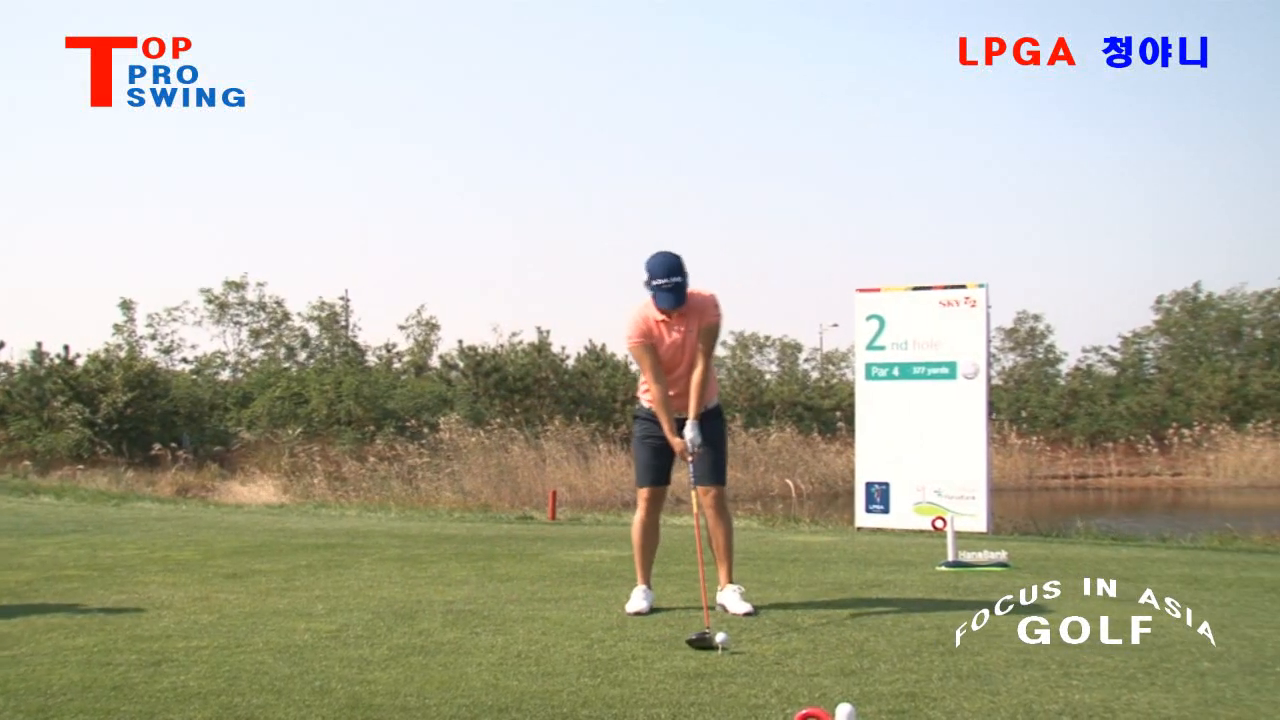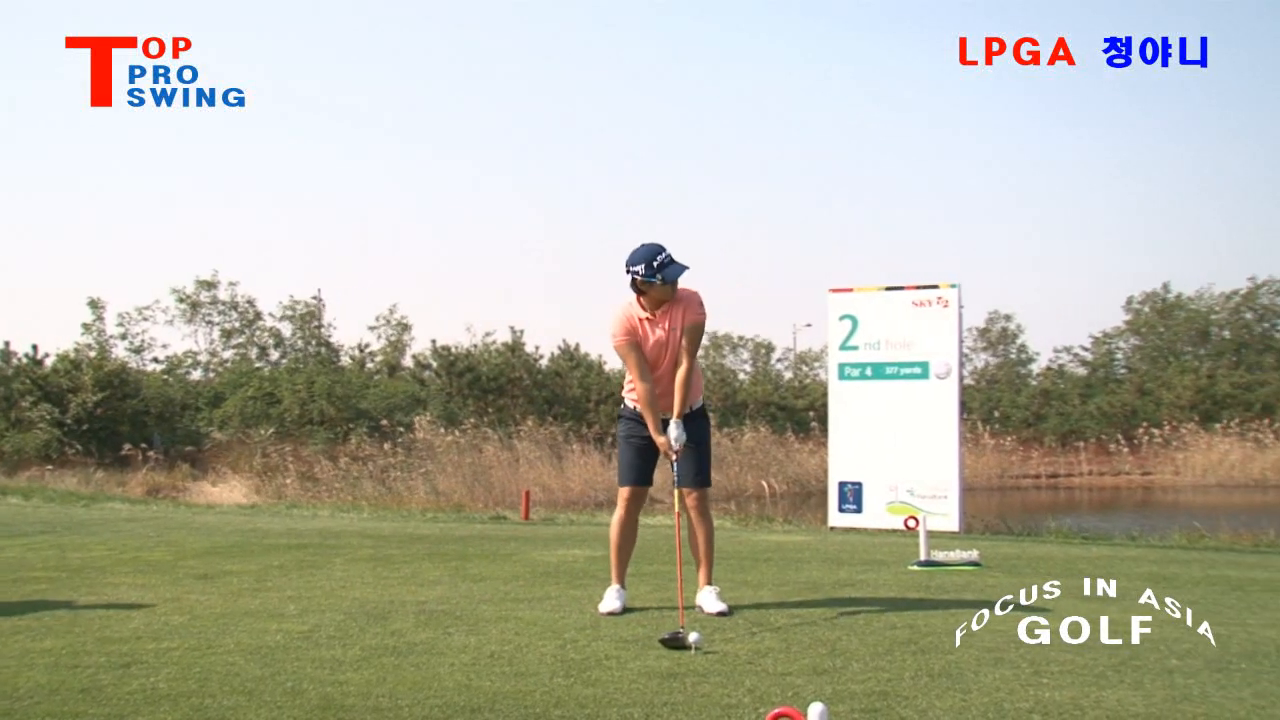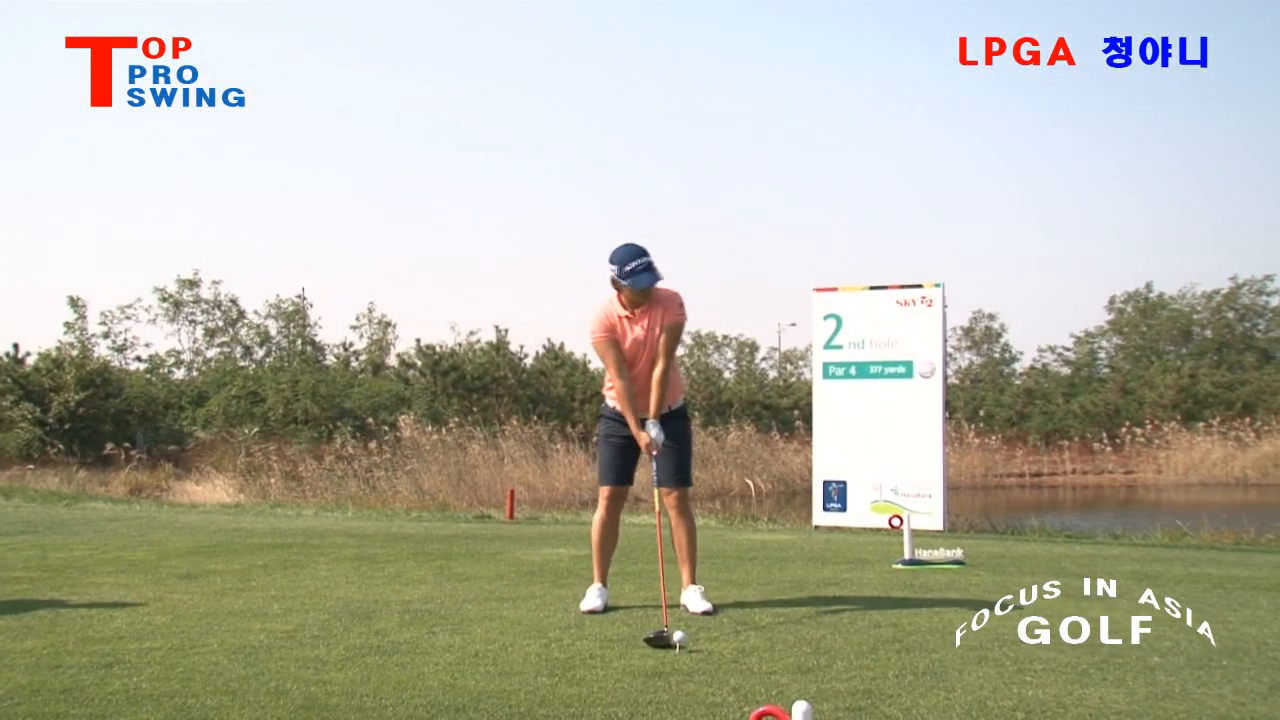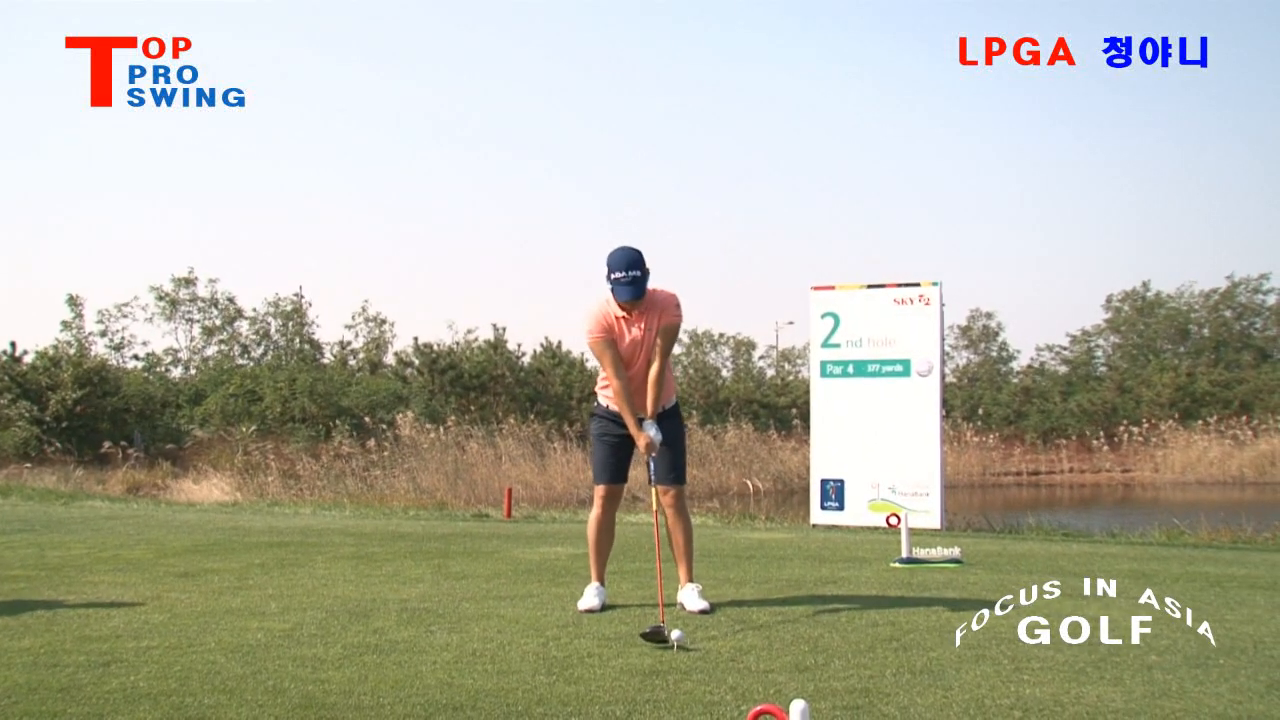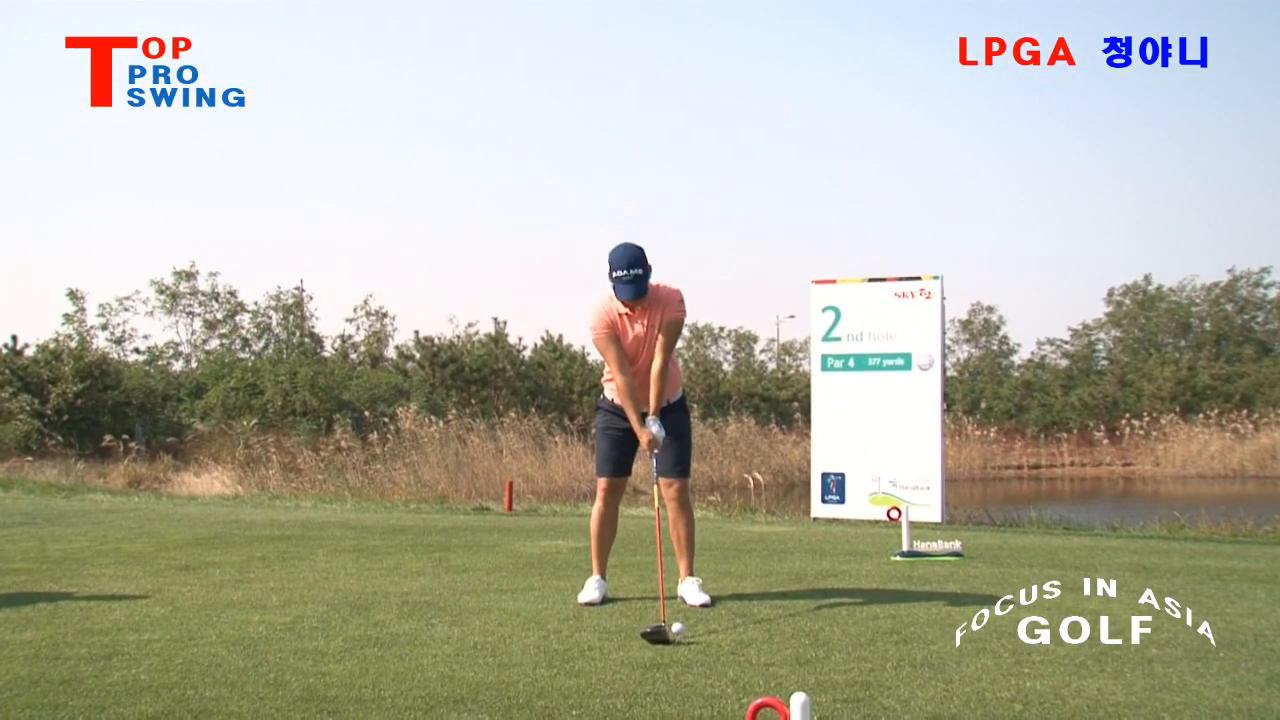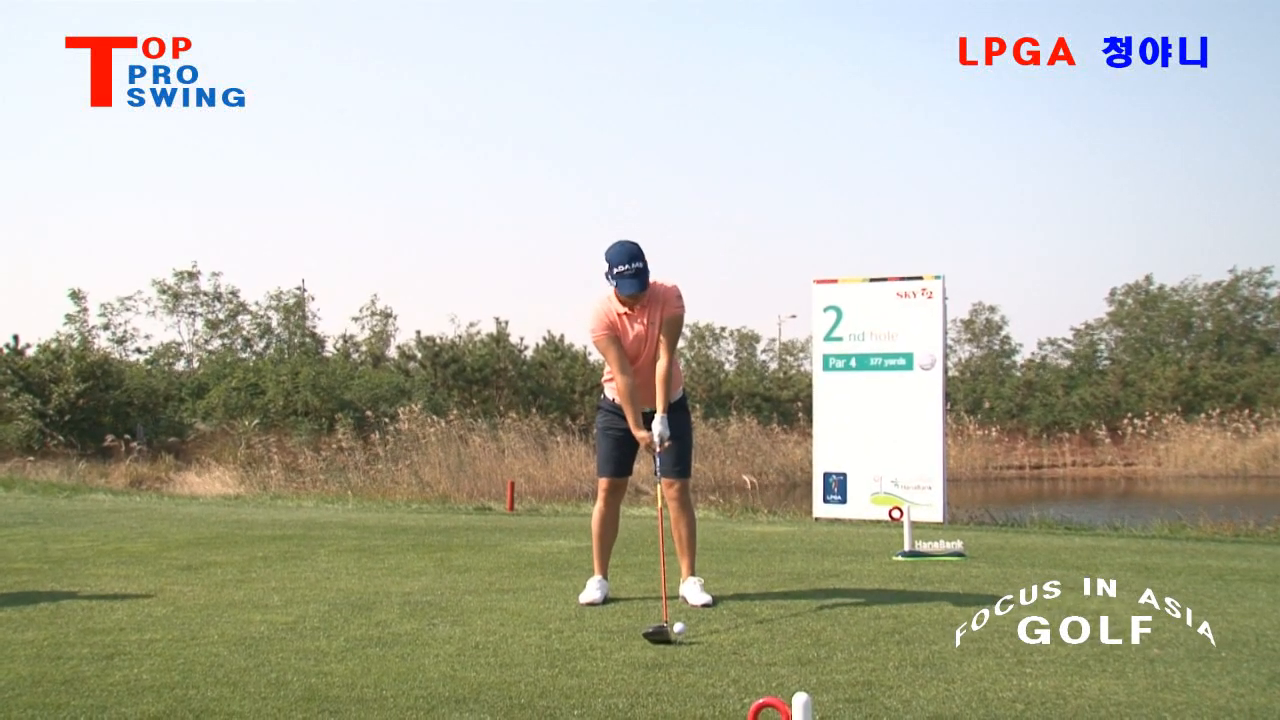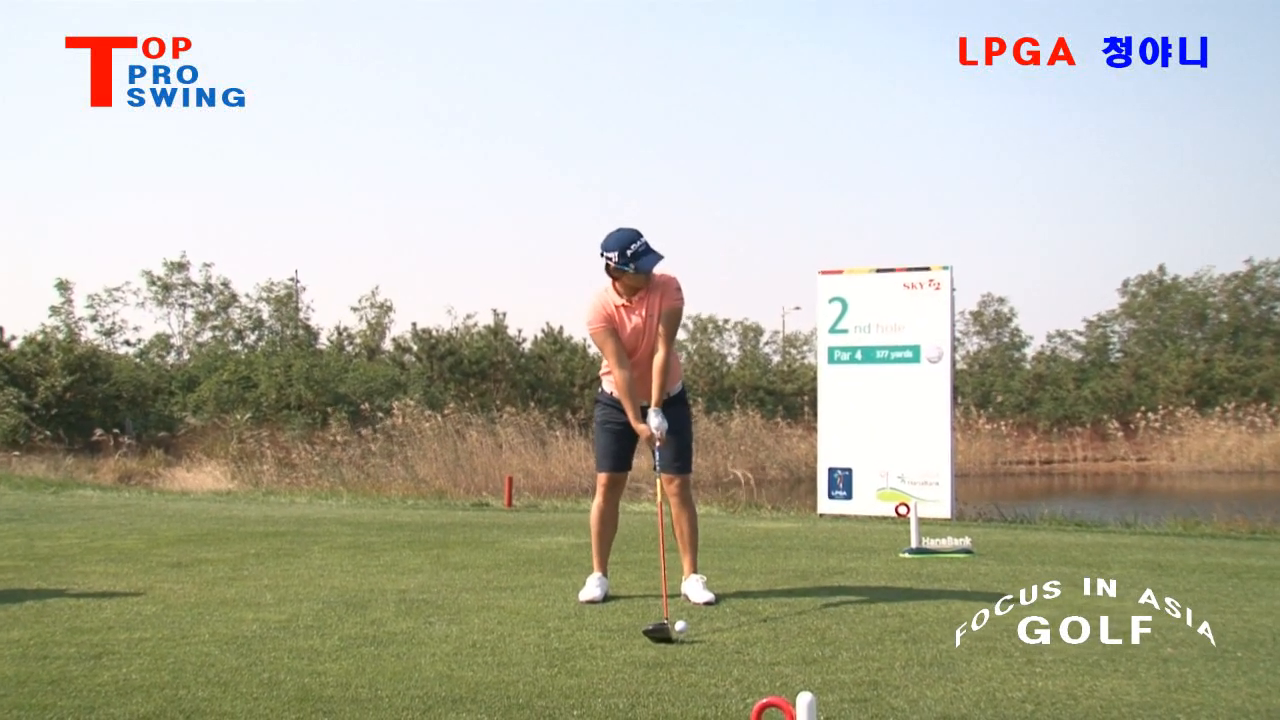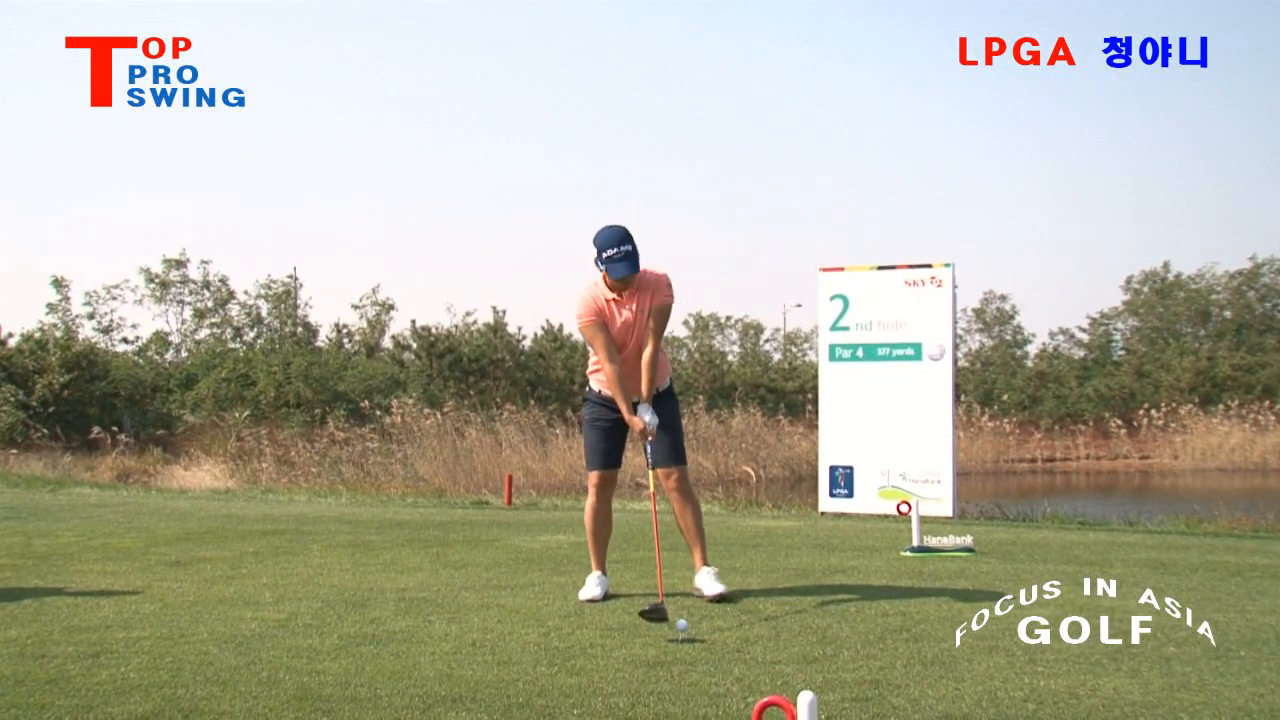
dt=0.4s
person 1, frame 1
left shoulder: (707, 305)
right shoulder: (640, 323)
left elbow: (702, 366)
right elbow: (656, 383)
left wrist: (693, 423)
right wrist: (672, 437)
left hip: (704, 413)
right hip: (654, 417)
left knee: (713, 497)
right knee: (648, 499)
left ankle: (727, 587)
right ankle: (642, 587)
person 1, frame 2
left shoulder: (690, 302)
right shoulder: (624, 321)
left elbow: (685, 364)
right elbow: (642, 381)
left wrist: (677, 422)
right wrist: (657, 435)
left hip: (689, 414)
right hip: (638, 415)
left knee: (696, 498)
right knee: (629, 499)
left ankle: (706, 588)
right ankle: (616, 587)
person 1, frame 3
left shoulder: (671, 303)
right shoulder: (603, 319)
left elbow: (663, 365)
right elbow: (620, 379)
left wrist: (654, 421)
right wrist: (637, 432)
left hip: (668, 413)
right hip: (618, 415)
left knee: (677, 498)
right knee: (609, 498)
left ankle: (690, 588)
right ankle: (598, 586)
person 1, frame 4
left shoulder: (668, 304)
right shoulder: (600, 318)
left elbow: (657, 365)
right elbow: (617, 379)
left wrist: (651, 421)
right wrist: (636, 433)
left hip: (663, 411)
right hip: (612, 414)
left knee: (673, 495)
right knee: (604, 497)
left ankle: (688, 586)
right ankle: (596, 585)
person 1, frame 5
left shoulder: (671, 299)
right shoulder: (603, 315)
left elbow: (661, 361)
right elbow: (621, 374)
left wrist: (654, 417)
right wrist: (638, 427)
left hip: (668, 405)
right hip: (617, 407)
left knee: (676, 490)
right knee: (607, 489)
left ankle: (688, 580)
right ankle: (597, 578)
person 1, frame 6
left shoulder: (670, 297)
right shoulder: (602, 315)
left elbow: (665, 358)
right elbow: (622, 375)
left wrist: (662, 415)
right wrist: (636, 429)
left hip: (669, 405)
right hip: (618, 408)
left knee: (677, 490)
right knee: (608, 489)
left ankle: (689, 579)
right ankle: (599, 578)
person 1, frame 7
left shoulder: (668, 288)
right shoulder: (600, 308)
left elbow: (662, 352)
right elbow: (619, 368)
left wrist: (656, 409)
right wrist: (636, 422)
left hip: (667, 398)
right hip: (616, 401)
left knee: (677, 485)
right knee: (607, 485)
left ankle: (691, 577)
right ankle: (598, 576)
person 1, frame 8
left shoulder: (658, 284)
right shoulder: (589, 302)
left elbow: (650, 347)
right elbow: (609, 363)
left wrist: (645, 405)
right wrist: (629, 417)
left hip: (657, 394)
right hip: (604, 399)
left knee: (676, 479)
right knee: (599, 484)
left ankle: (703, 570)
right ankle: (597, 574)
